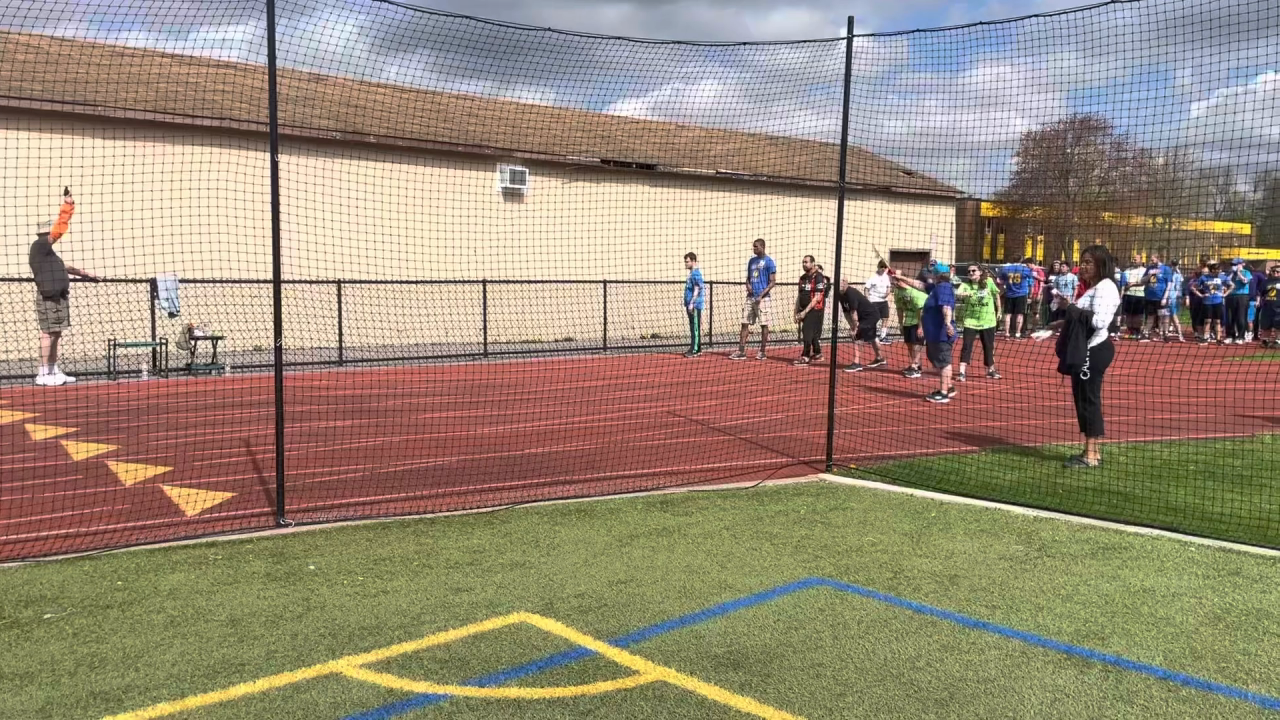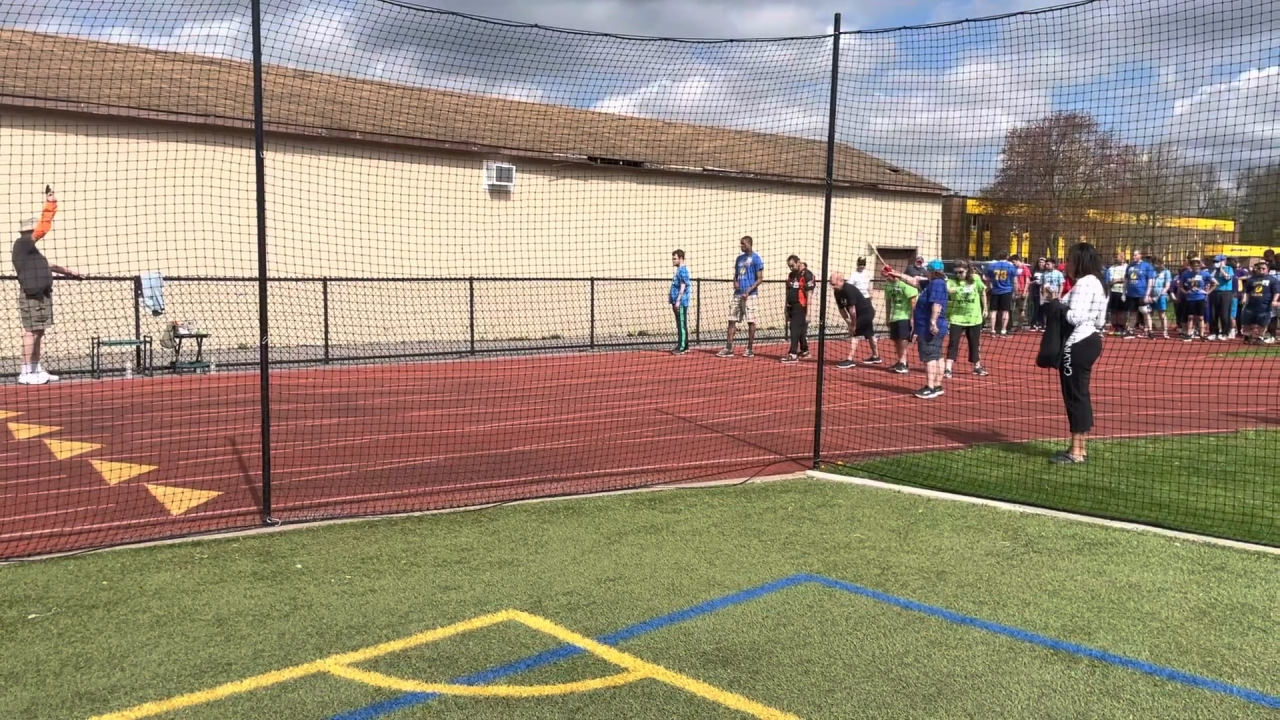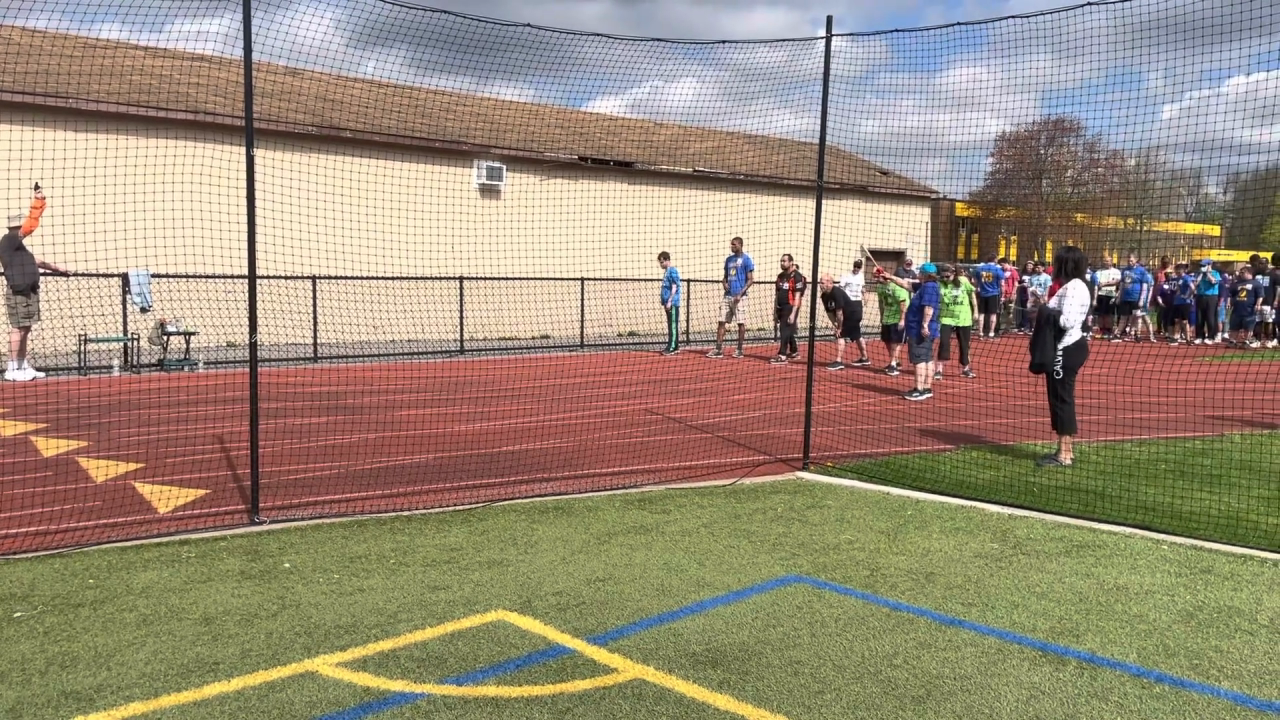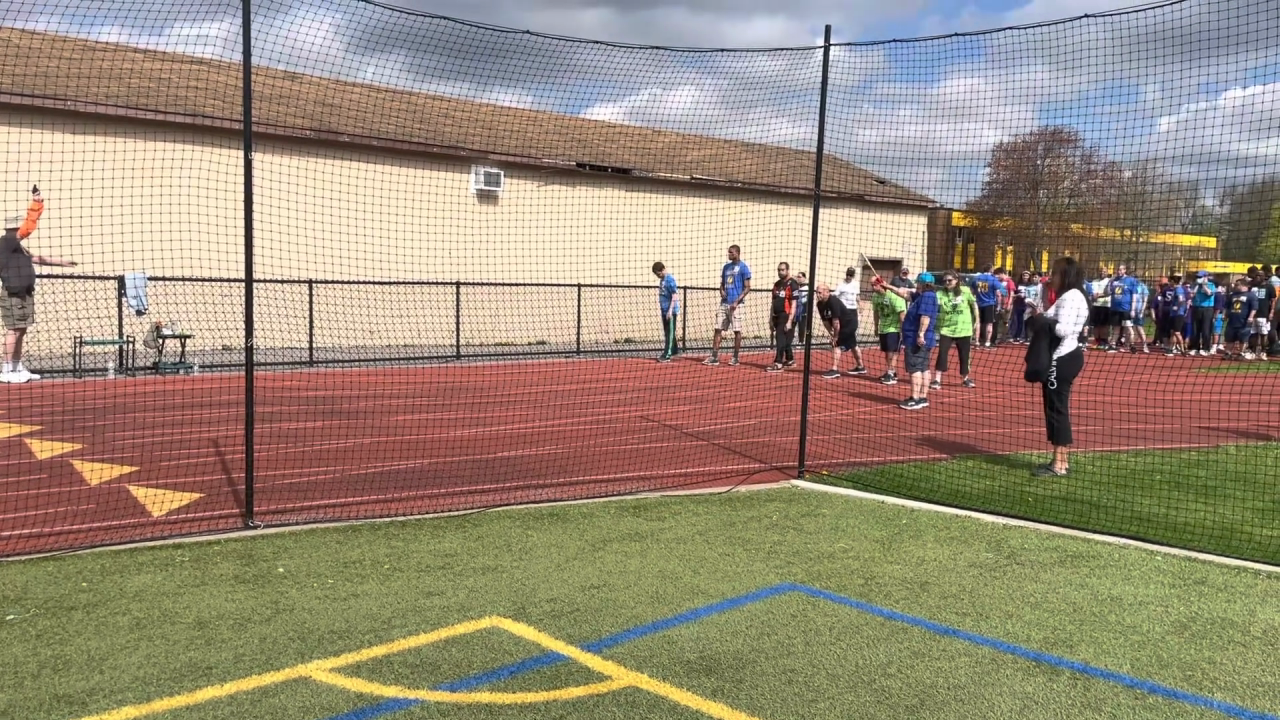
dt=1s
person 1, frame 1
left shoulder: (1105, 287)
right shoulder: (1094, 287)
left elbow: (1099, 320)
left wrist: (1071, 309)
right wrist: (1065, 323)
left hip: (1093, 351)
right hip: (1086, 350)
left knee: (1088, 400)
right knee: (1085, 400)
left ankle: (1090, 456)
right ankle: (1092, 451)
person 1, frame 2
left shoulder: (1083, 283)
right shoulder: (1096, 284)
left elbow: (1074, 316)
right elbow: (1100, 321)
left hip: (1077, 346)
right hip: (1088, 342)
left knee: (1075, 396)
right knee: (1080, 396)
left ankle: (1076, 452)
right ankle: (1079, 448)
person 1, frame 3
left shoulder: (1073, 288)
right shoulder: (1072, 286)
left elbow: (1067, 320)
left wrist: (1043, 310)
right wrist: (1045, 310)
left hip: (1066, 350)
right hip: (1067, 348)
left knee: (1061, 399)
right knee: (1061, 399)
left ankle: (1064, 455)
right ankle: (1066, 450)
person 1, frame 4
left shoulder: (1071, 297)
right shoulder: (1067, 296)
left elbow: (1063, 329)
right wrist: (1040, 316)
left hip: (1061, 360)
right hip: (1061, 359)
left knee: (1056, 409)
right knee: (1056, 409)
left ankle: (1059, 465)
right ankle: (1061, 460)
person 2, frame 1
left shoulder: (47, 251)
right shoulder: (39, 246)
left elbow: (63, 267)
right elbow: (58, 231)
left wrist: (85, 274)
right wrist: (67, 207)
left hip: (57, 297)
right hip: (48, 298)
left knee: (55, 334)
right knee: (48, 333)
left ankle: (53, 371)
right ankle: (43, 374)
person 2, frame 2
left shoulder: (31, 249)
right shoulder: (22, 243)
left elbow: (47, 265)
right elbow: (42, 229)
left wrist: (69, 271)
right wrist: (50, 205)
left hip: (40, 295)
right hip: (32, 296)
left knee: (38, 332)
right knee: (31, 332)
left ankle: (37, 369)
right ankle: (26, 372)
person 2, frame 3
left shoulder: (17, 245)
right shoulder: (9, 240)
left elbow: (33, 260)
right elbow: (29, 226)
left wrist: (56, 268)
right wrist: (38, 203)
left hip: (27, 292)
right hip: (18, 292)
left knee: (25, 329)
right knee: (18, 328)
left ankle: (23, 366)
right ankle: (12, 368)
person 2, frame 4
left shoulder: (16, 246)
right shoulder: (6, 242)
left elbow: (35, 258)
right elbow: (27, 229)
left wrist: (61, 263)
right wrist: (36, 205)
left hip: (23, 293)
right hip: (14, 295)
left knee: (21, 330)
right knee: (14, 330)
left ankle: (18, 367)
right ankle: (7, 370)
